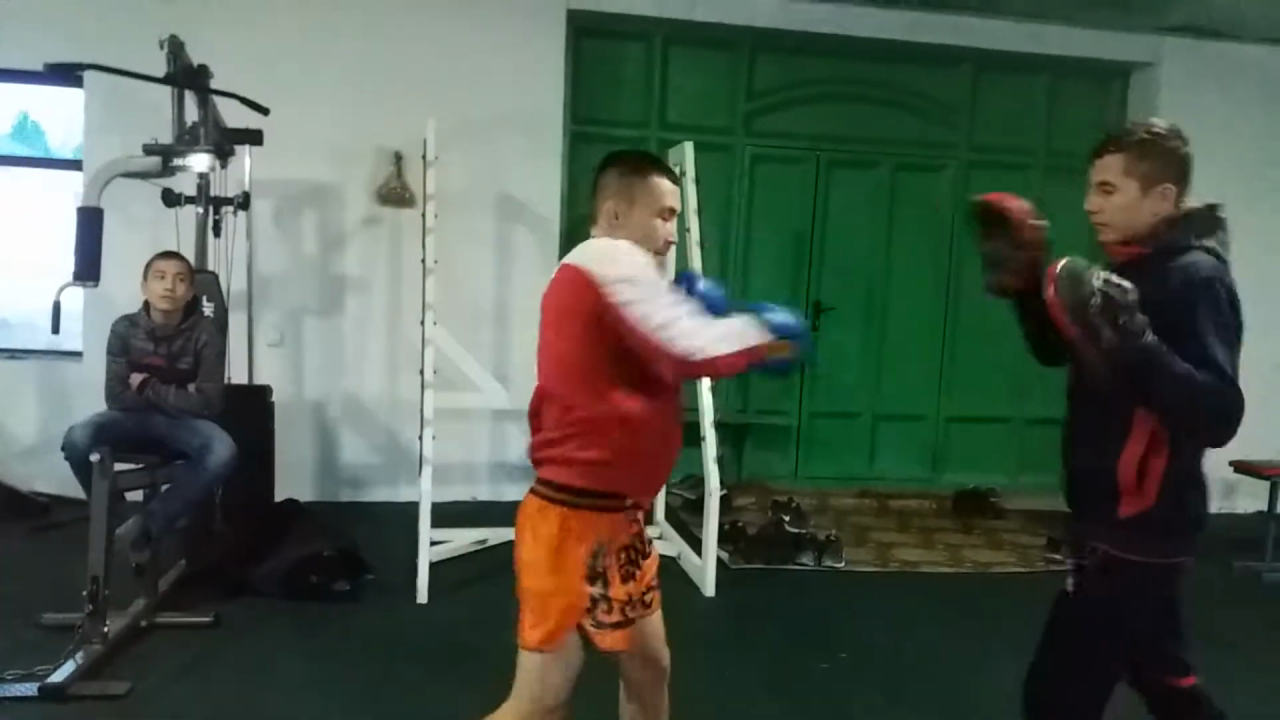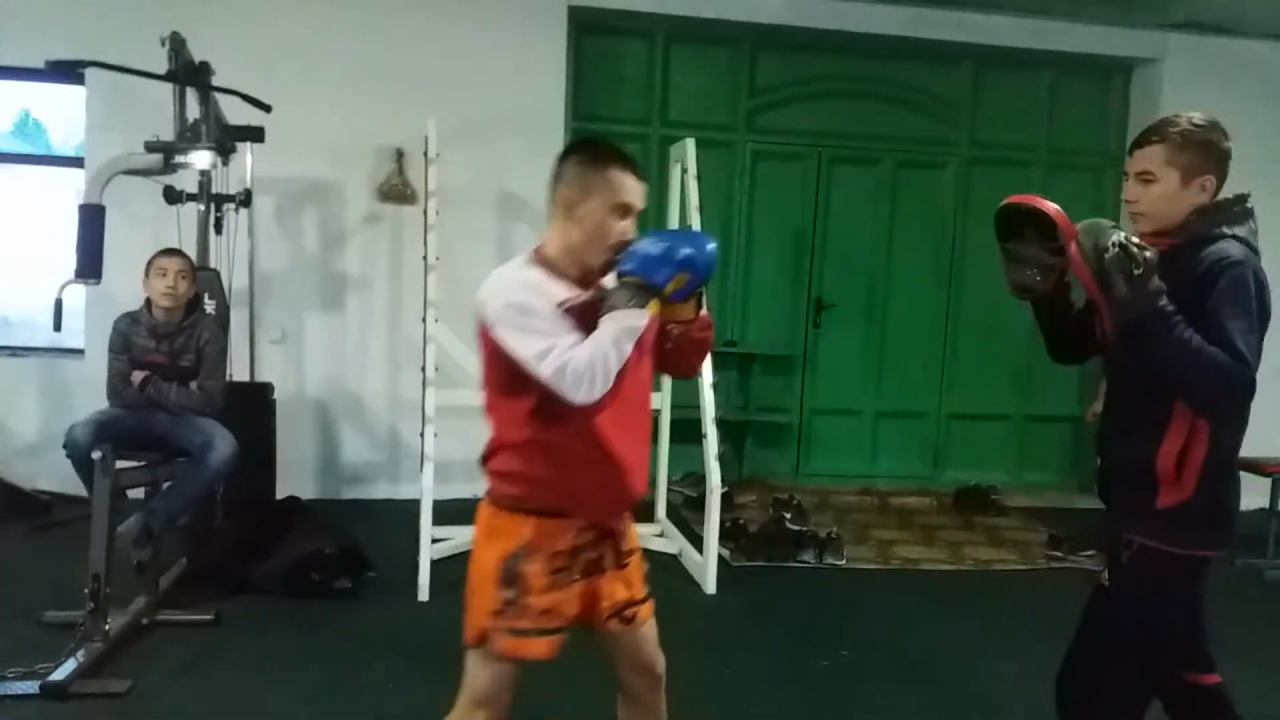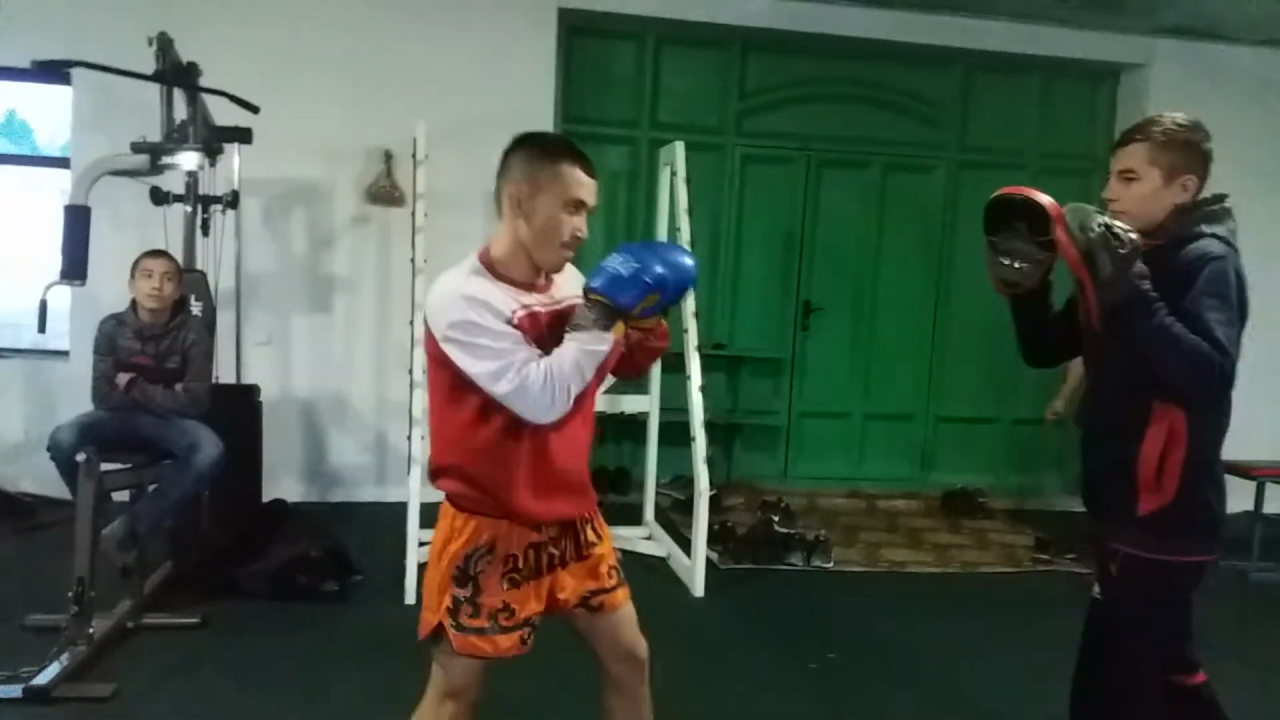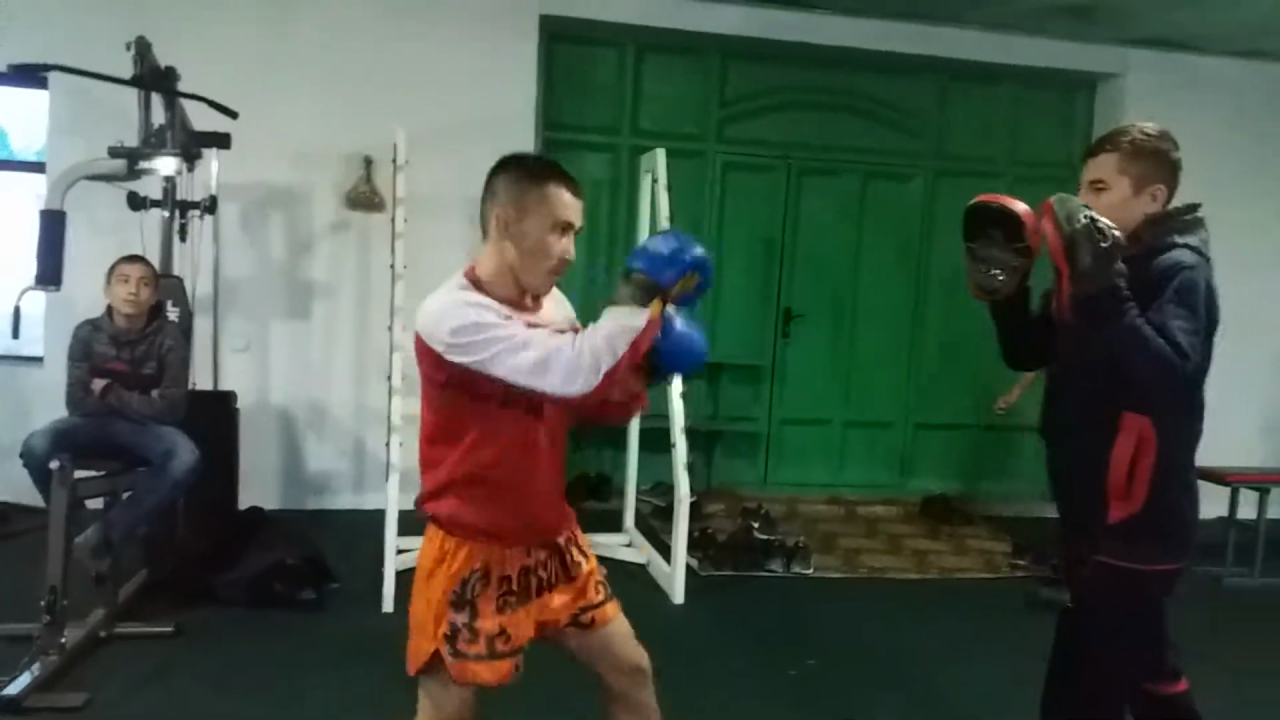
dt=0.2s
person 1, frame 1
left shoulder: (1198, 278)
right shoulder: (1119, 269)
left elbow: (1215, 415)
right elbow: (1053, 349)
left wrist: (1133, 345)
right wrist: (1025, 286)
left hip: (1139, 524)
right hip: (1123, 517)
right knee: (1161, 671)
person 1, frame 2
left shoulder: (1228, 267)
right shoulder: (1151, 262)
left elbow: (1226, 390)
right elbow: (1070, 347)
left wrist: (1148, 308)
right wrist: (1047, 289)
left hip: (1176, 513)
right hip: (1146, 506)
right knee: (1180, 670)
person 1, frame 3
left shoulder: (1208, 263)
right shoulder: (1132, 259)
left elbow: (1205, 379)
right elbow: (1046, 350)
left wrist: (1131, 294)
right wrist: (1026, 286)
left hip: (1164, 518)
right hip: (1132, 511)
person 1, frame 4
left shoulder: (1179, 274)
right shoulder: (1107, 269)
left elbow: (1165, 380)
right elbow: (1026, 354)
left wrist: (1106, 292)
right wrist: (1006, 291)
left hip: (1136, 526)
right hip: (1121, 521)
person 2, frame 1
left shoulder: (591, 278)
right shoulder: (607, 261)
right elbow: (691, 349)
left wrist: (729, 330)
right wrist: (765, 333)
left hip: (618, 513)
right hip: (581, 517)
left knee: (649, 669)
person 2, frame 2
left shoulder: (616, 280)
right shoulder: (511, 289)
left elbow: (682, 360)
right elbow: (583, 380)
left wrist: (682, 302)
right wrist: (637, 298)
left hip: (605, 526)
right hip: (530, 528)
left knee: (646, 671)
person 2, frame 3
left shoulder: (568, 279)
right shoulder: (458, 299)
left elbow: (635, 360)
right elbow: (544, 397)
left wrist: (646, 311)
right wrist: (604, 313)
left hip: (569, 520)
right hip: (488, 530)
left knee: (630, 659)
person 2, frame 4
left shoulder: (551, 306)
right shoulder: (449, 314)
left elbow: (602, 406)
right elbow: (571, 370)
left wrist: (649, 359)
right wrist: (646, 294)
left hip: (550, 542)
right hip: (472, 557)
left knee: (630, 673)
person 3, frame 1
left shoulder: (204, 333)
right shoulder: (124, 328)
left elbow: (207, 404)
right elbow: (116, 397)
left wrist: (149, 388)
right wrist: (177, 396)
left hip: (183, 425)
right hip: (135, 420)
left knee: (223, 452)
right knee: (76, 439)
left ankle: (143, 527)
person 3, frame 2
left shoulder: (206, 331)
right shoulder: (126, 326)
left elbow: (208, 401)
right elbow: (118, 395)
left wrist: (151, 385)
right wrist: (178, 394)
left hip: (185, 422)
right hip: (137, 417)
left knee: (224, 449)
right knee: (78, 437)
left ankle: (145, 524)
person 3, frame 3
left shoulder: (192, 332)
right shoulder: (112, 328)
left elbow: (194, 403)
right elbow: (103, 397)
left wrist: (136, 387)
right wrist: (163, 396)
left hip: (171, 424)
right hip: (122, 419)
left knee: (210, 451)
right knee: (62, 440)
left ankle: (129, 527)
person 3, frame 4
left shoulder: (169, 338)
right shoulder: (87, 333)
left elbow: (170, 410)
right elbow: (78, 403)
left wrist: (111, 393)
right wrist: (139, 402)
left hip: (146, 430)
right hip: (97, 425)
left knee: (186, 458)
right knee: (35, 447)
left ankle: (103, 535)
right ankle: (76, 525)
